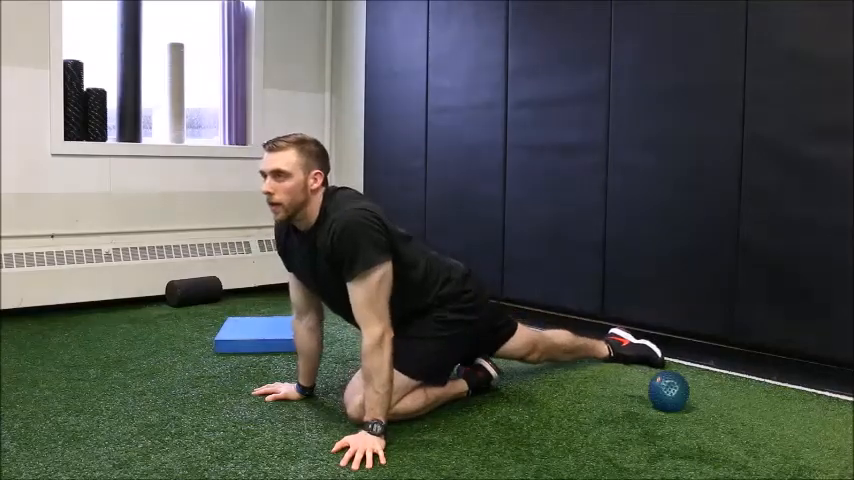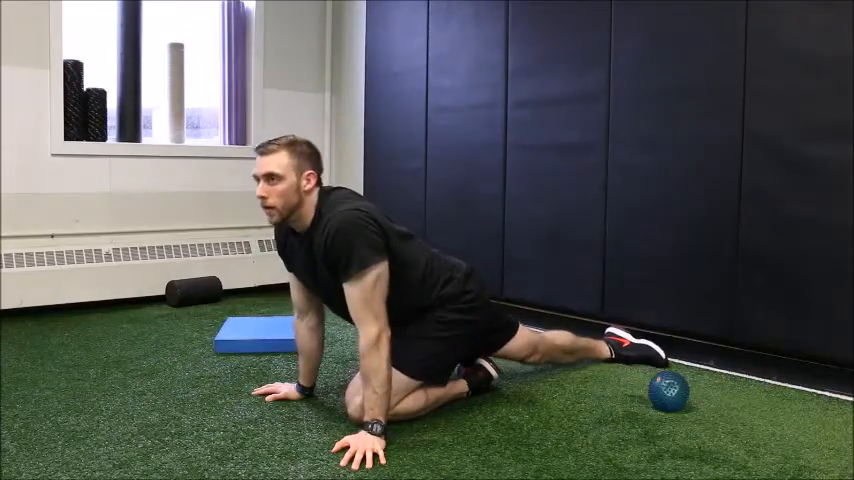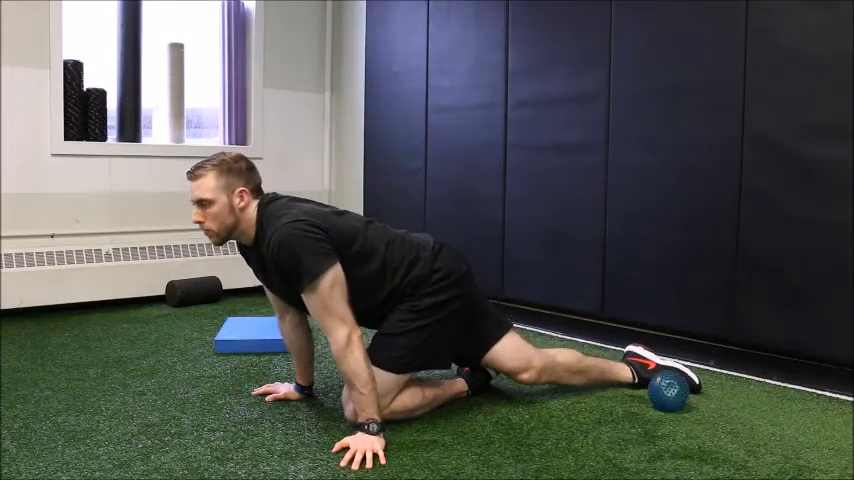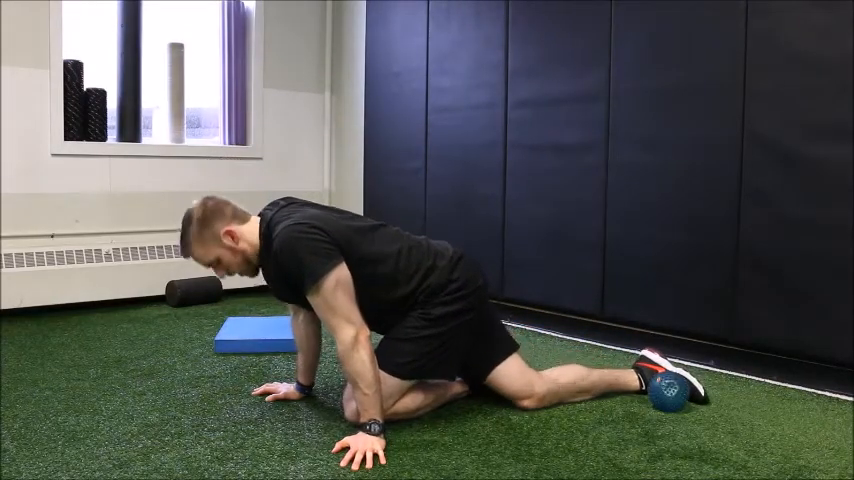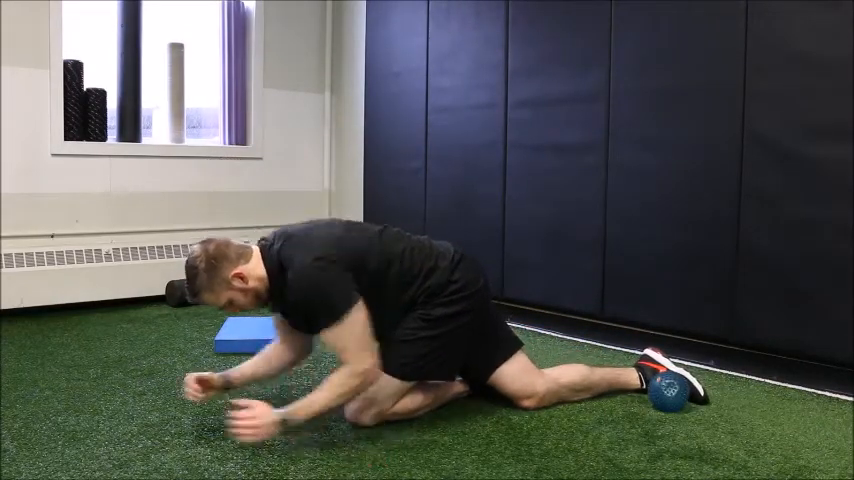
dt=1s
person 1, frame 1
left shoulder: (354, 225)
right shoulder: (288, 232)
left elbow: (377, 332)
right elbow: (306, 316)
left wrist: (373, 429)
right wrist: (303, 385)
left hip: (448, 306)
right hip: (421, 306)
left knee: (359, 405)
right knee: (534, 348)
left ankle: (470, 380)
right ankle: (609, 347)
person 1, frame 2
left shoulder: (348, 225)
right shoulder: (288, 233)
left elbow: (374, 332)
right elbow: (307, 315)
left wrist: (375, 428)
right wrist: (303, 386)
left hip: (450, 304)
right hip: (420, 307)
left knee: (359, 406)
right knee: (534, 348)
left ankle: (471, 379)
right ankle: (610, 348)
person 1, frame 3
left shoulder: (291, 236)
right shoulder: (253, 240)
left elbow: (343, 334)
right elbow: (289, 314)
left wrist: (370, 427)
right wrist: (302, 384)
left hip: (432, 284)
right hip: (436, 278)
left knee: (359, 408)
right knee: (529, 367)
left ankle: (467, 382)
right ankle: (634, 369)
person 1, frame 4
left shoulder: (295, 240)
right shoulder: (272, 233)
left elbow: (351, 334)
right elbow: (304, 313)
left wrist: (372, 428)
right wrist: (302, 384)
left hip: (444, 295)
right hip: (452, 287)
left knee: (358, 408)
right knee: (531, 391)
left ankle: (464, 385)
right ankle: (642, 375)
person 1, frame 5
left shoulder: (309, 273)
right shoulder: (274, 260)
left elbow: (363, 366)
right elbow: (291, 345)
left wrist: (280, 420)
right wrist: (226, 379)
left hip: (447, 295)
right hip: (455, 287)
left knee: (359, 408)
right knee: (533, 391)
left ankle: (466, 384)
right ankle: (644, 373)
